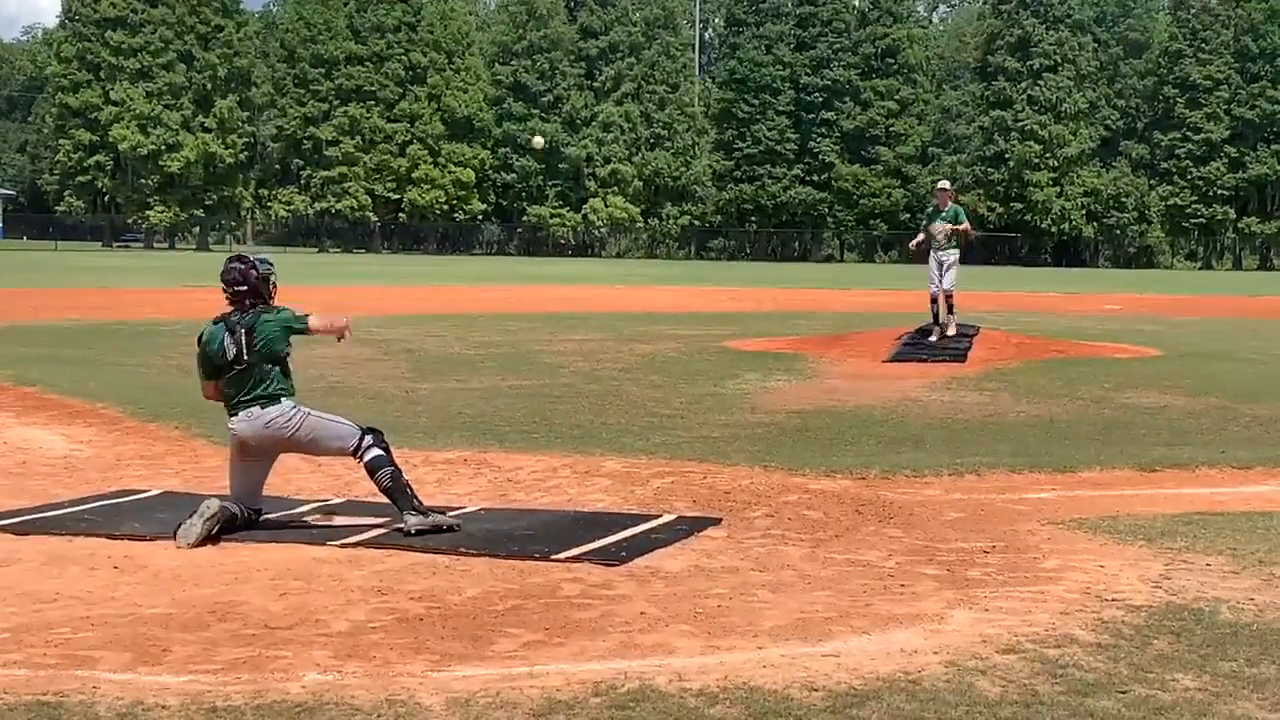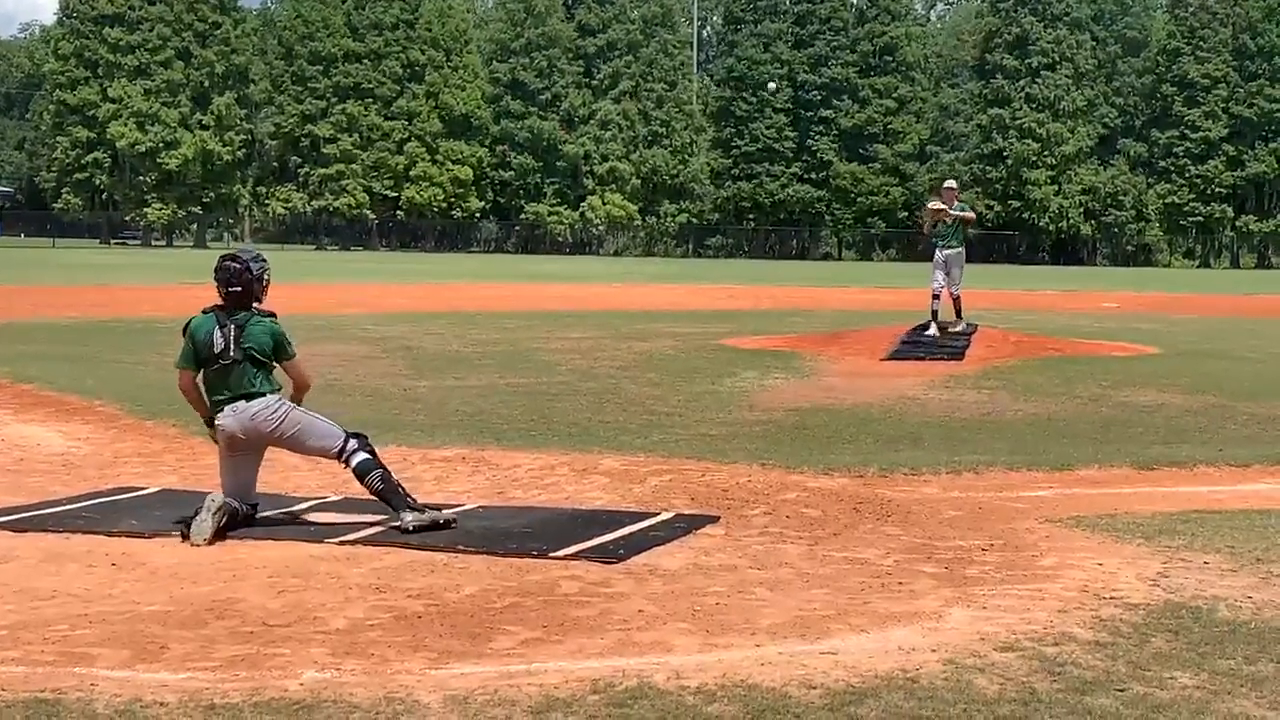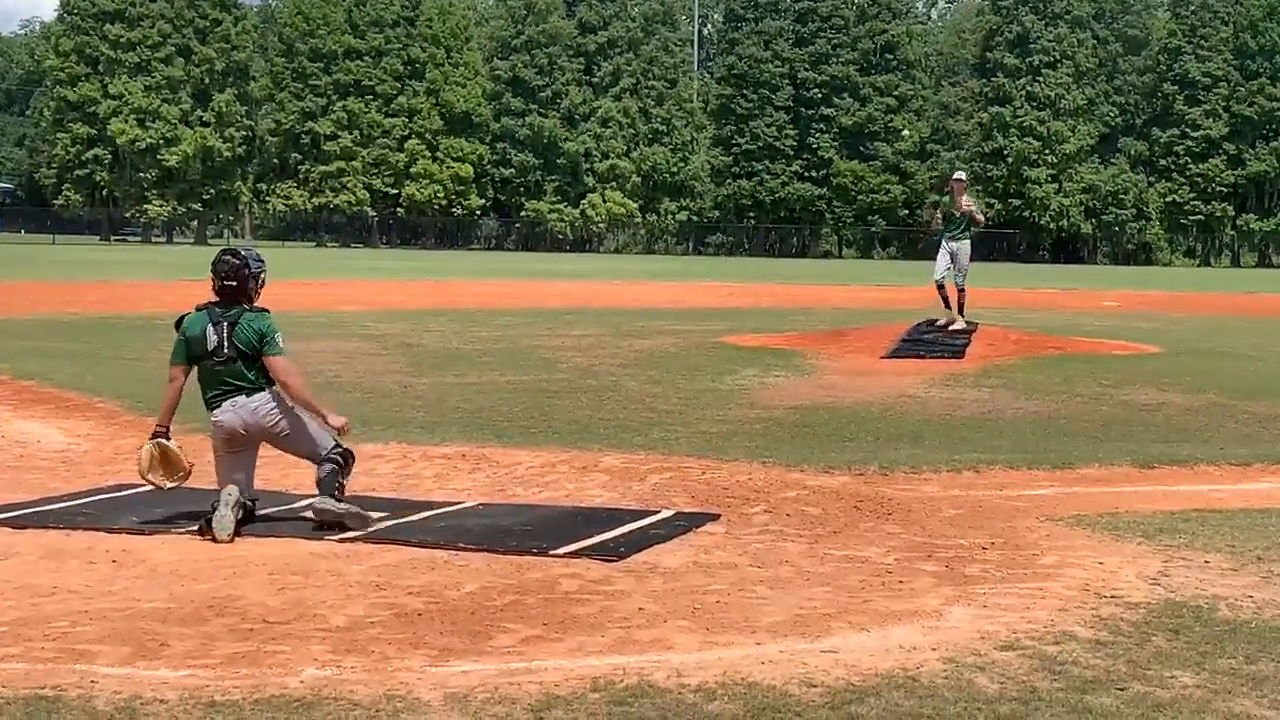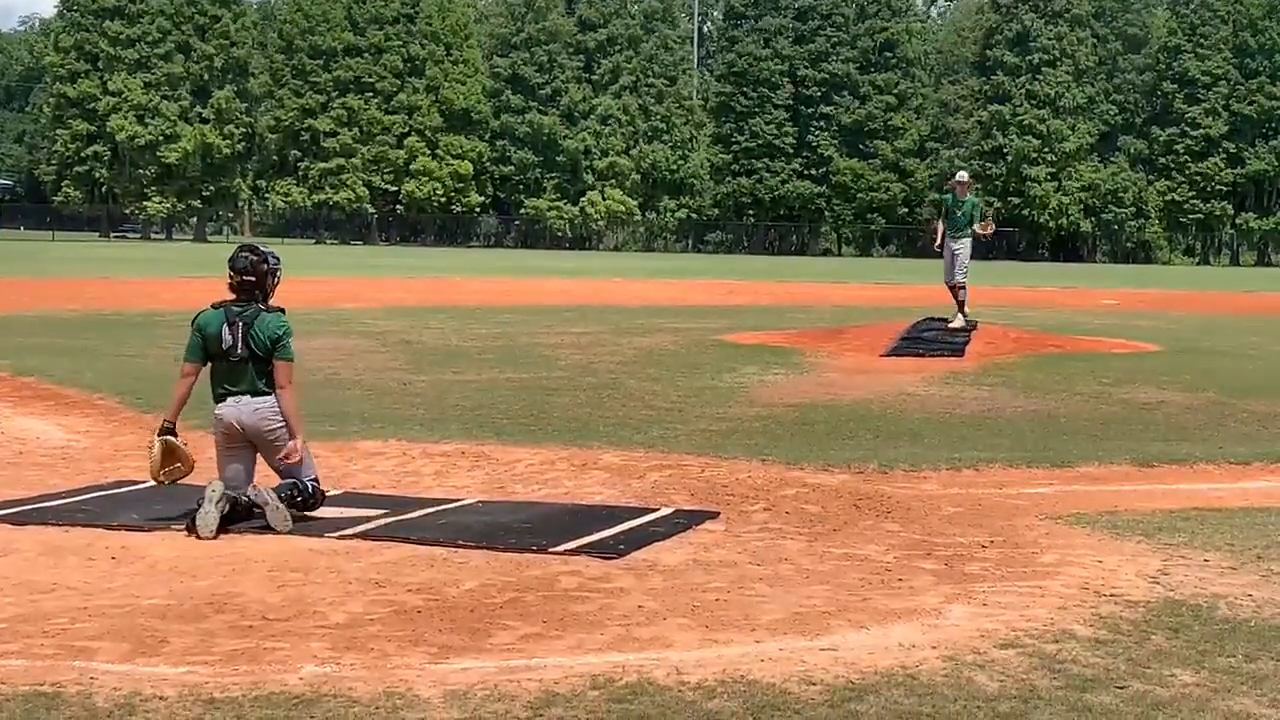
dt=0.3s
person 1, frame 1
left shoulder: (210, 335)
right shoulder: (276, 318)
left elbow: (210, 393)
right elbow: (333, 324)
right wrist: (342, 327)
left hip: (241, 428)
right hip: (282, 416)
left knee: (246, 509)
right knee: (369, 441)
left ankle: (217, 518)
right ankle: (413, 513)
person 1, frame 2
left shoulder: (197, 326)
right shoulder: (267, 327)
left elbow: (186, 385)
right elbow: (302, 381)
left wrist: (209, 419)
right wrist: (295, 402)
left hip: (228, 422)
right hip: (269, 410)
left knee: (241, 508)
right knee: (353, 446)
left ankle: (219, 509)
right ankle: (408, 511)
person 1, frame 3
left shoulder: (192, 322)
right shoulder: (259, 322)
left elbow: (175, 380)
right elbow: (286, 377)
left wrist: (161, 430)
right wrist: (326, 414)
left hip: (224, 417)
right hip: (264, 406)
left knee: (244, 503)
right knee: (337, 453)
left ankle: (233, 505)
right ankle: (330, 497)
person 1, frame 4
left shoulder: (207, 320)
right shoulder: (276, 323)
left elbow: (187, 376)
right elbow: (284, 385)
left wrist: (168, 424)
right wrist: (297, 435)
left hip: (226, 414)
right hip: (267, 410)
left knee: (239, 501)
right knee: (308, 492)
left ankle: (223, 502)
right ankle: (278, 495)
